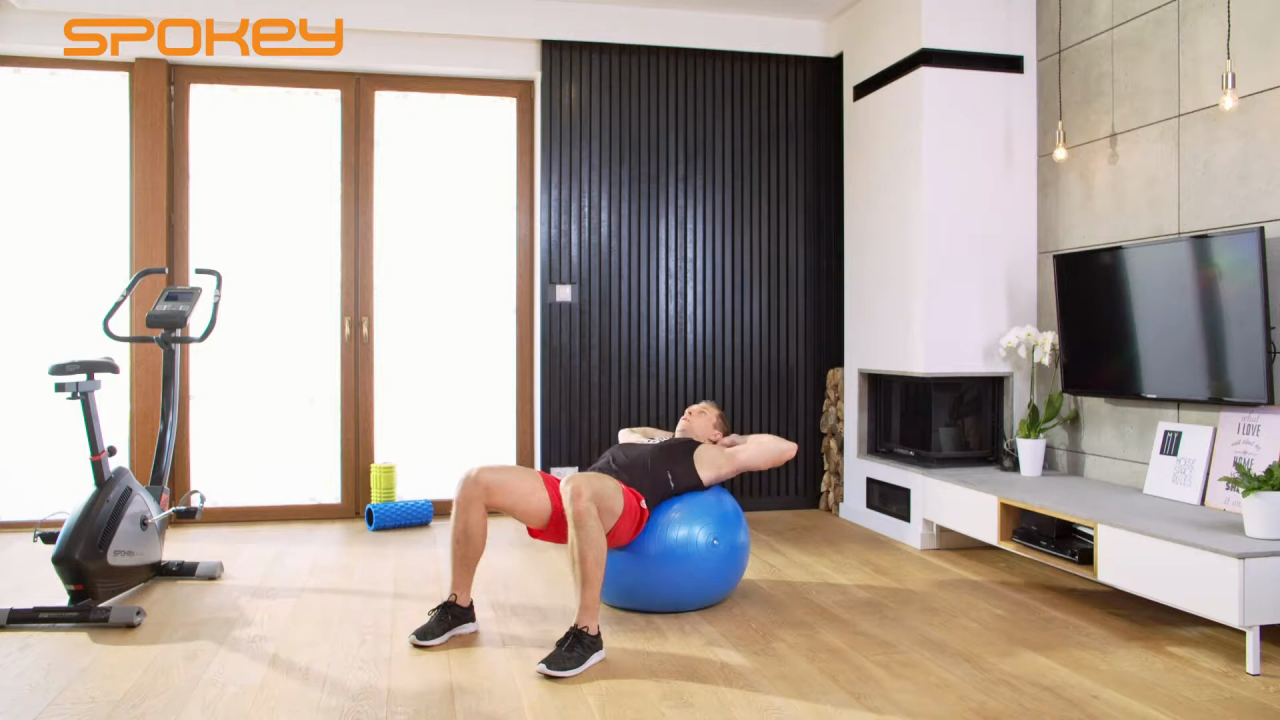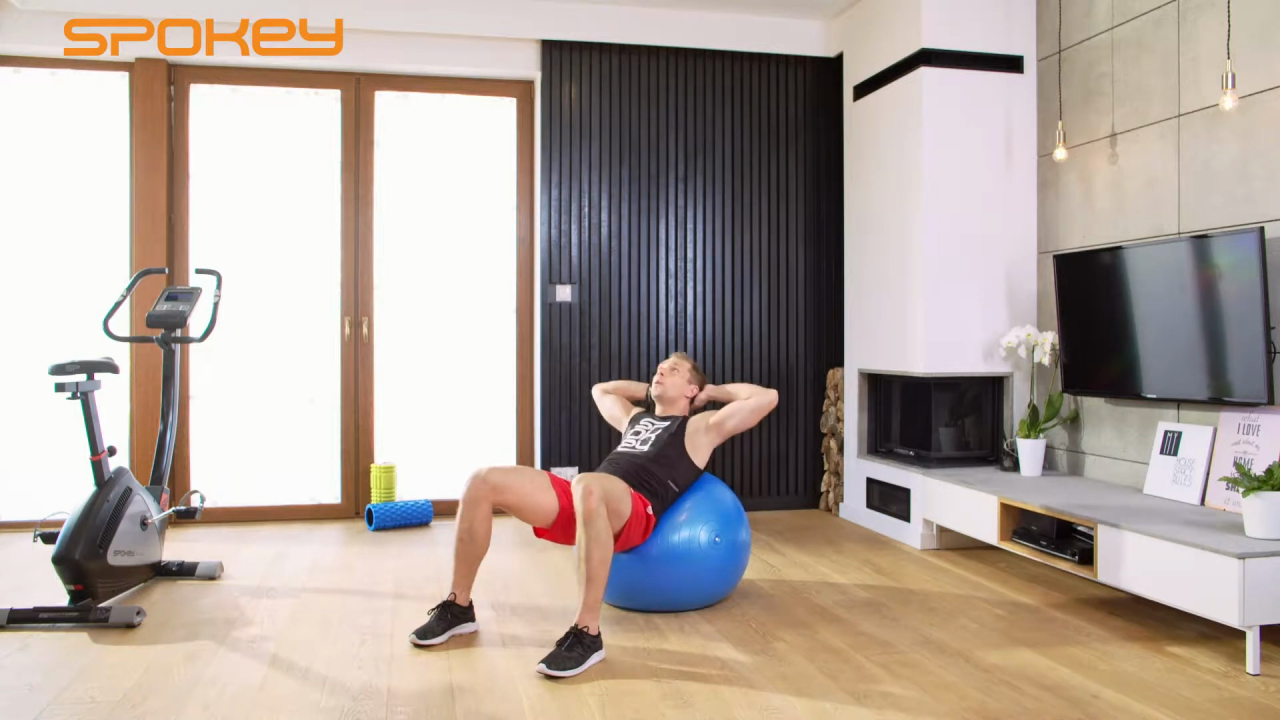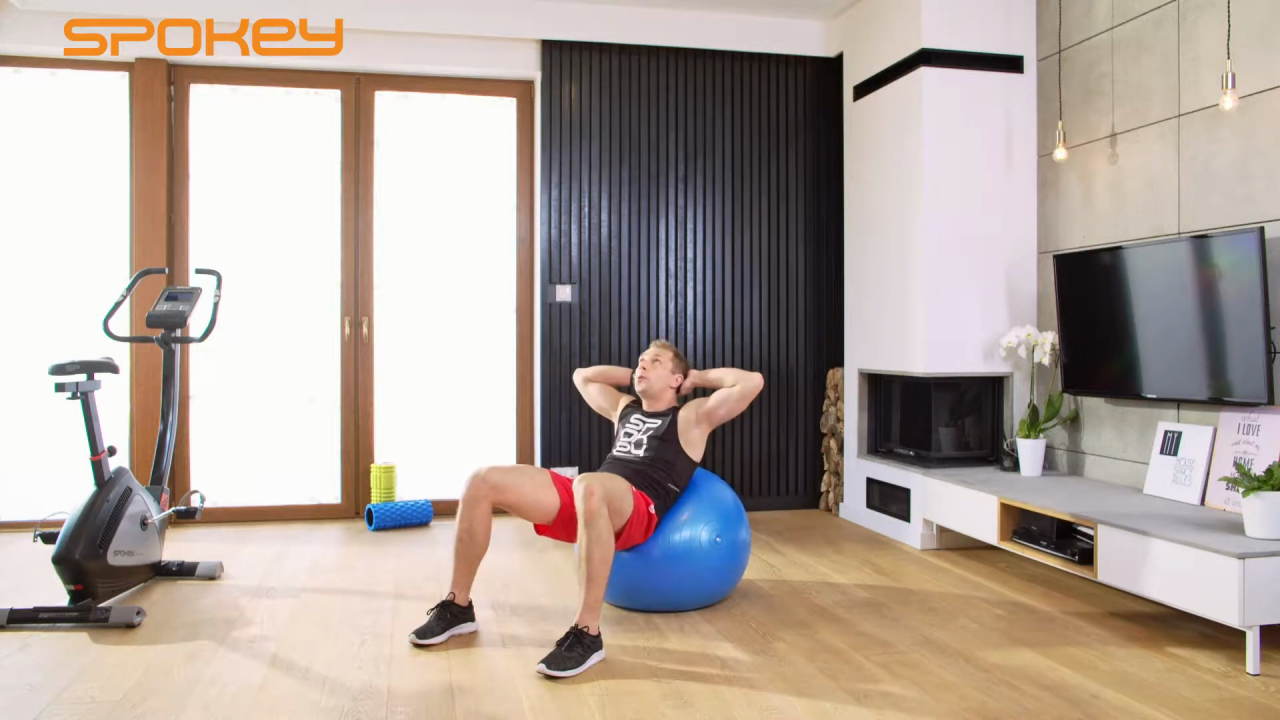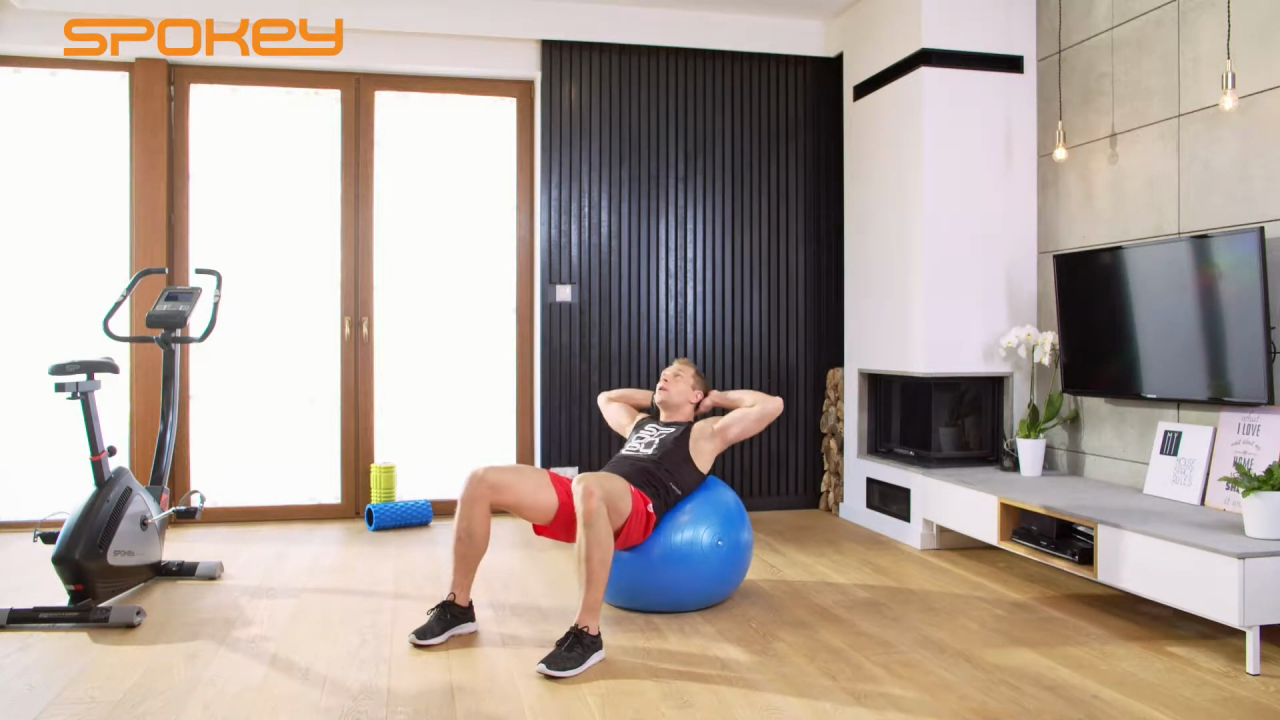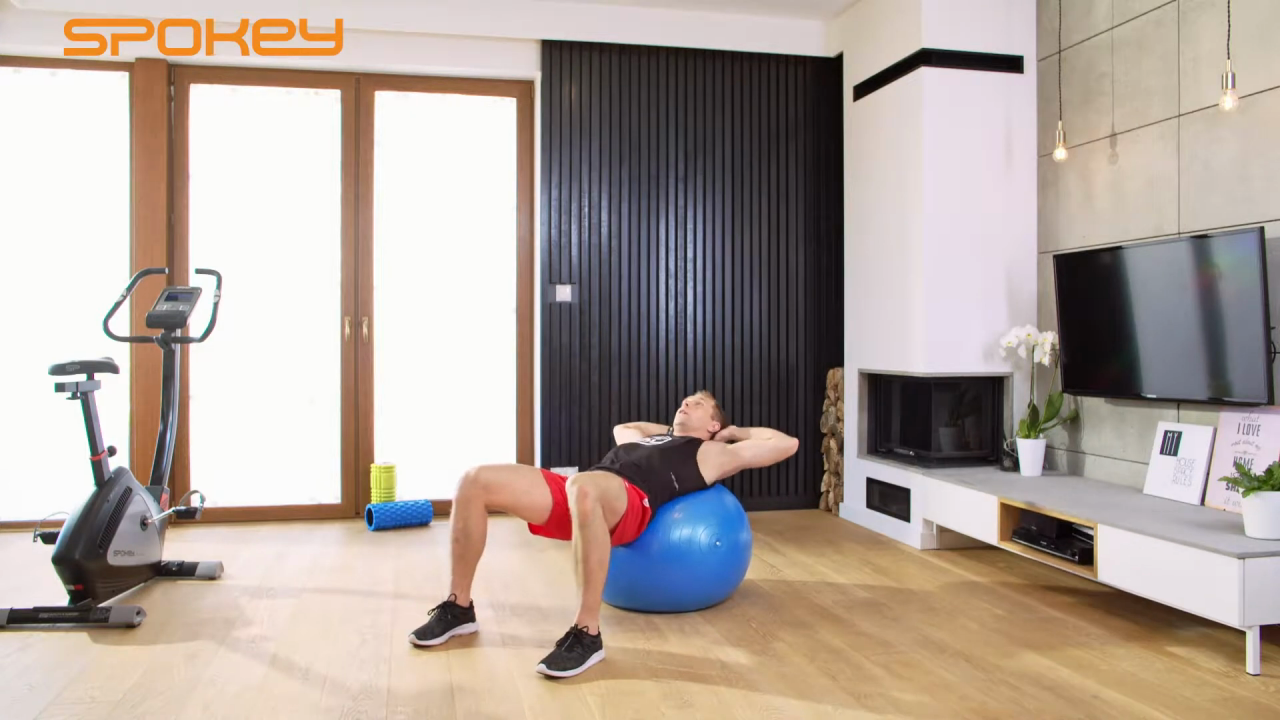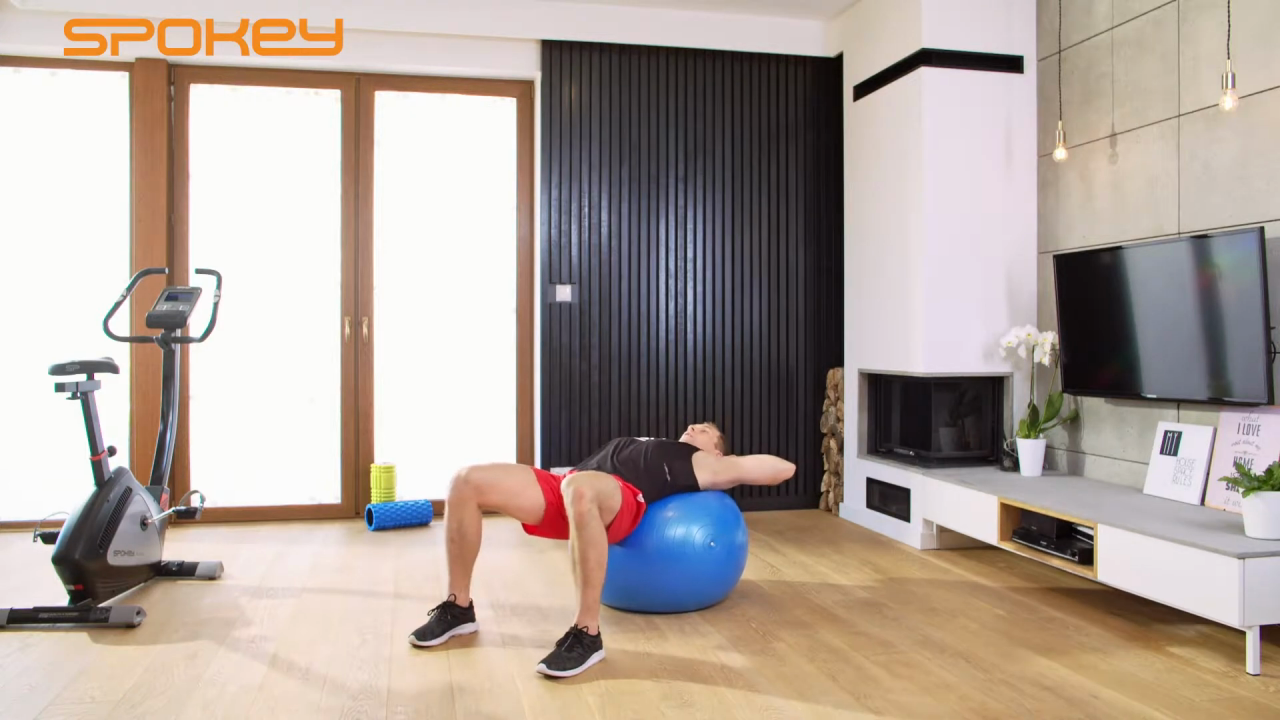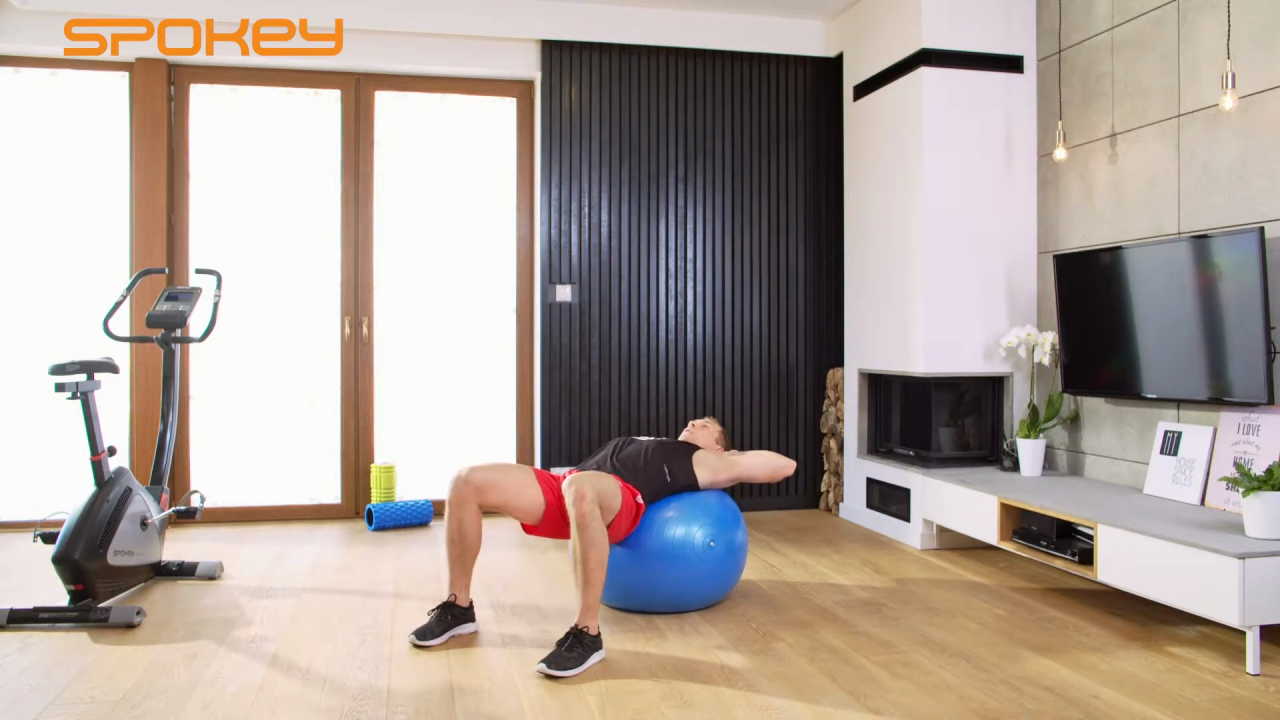
dt=0.4s
person 1, frame 1
left shoulder: (709, 456)
right shoulder: (668, 446)
left elbow: (786, 449)
right elbow: (627, 433)
left wrist: (734, 438)
left hip: (624, 504)
right hip: (575, 495)
left knee: (577, 489)
right knee: (476, 482)
left ankle: (587, 634)
right ankle: (459, 607)
person 1, frame 2
left shoulder: (699, 428)
right shoulder: (637, 418)
left elbow: (767, 397)
right elbow: (601, 391)
left wrist: (713, 391)
right wrist: (649, 391)
left hip: (632, 510)
right hip: (581, 499)
left knee: (587, 489)
right knee: (483, 481)
left ankle: (588, 634)
right ankle: (459, 607)
person 1, frame 3
left shoulder: (691, 418)
right shoulder: (625, 409)
left elbow: (752, 382)
right elbow: (583, 376)
left wrist: (699, 376)
right wrist: (631, 375)
left hip: (636, 510)
right hip: (589, 498)
left knee: (590, 488)
right knee: (483, 482)
left ankle: (587, 634)
right ankle: (458, 606)
person 1, frame 4
left shoulder: (705, 433)
right shoulder: (641, 423)
left elbow: (772, 405)
right elbow: (607, 398)
left wrist: (719, 397)
right wrist: (654, 397)
left hip: (636, 509)
right hip: (587, 496)
left knee: (588, 487)
right knee: (481, 481)
left ankle: (587, 634)
right ankle: (458, 606)
person 1, frame 5
left shoulder: (712, 453)
right shoulder: (651, 440)
left elbow: (787, 444)
right elbow: (622, 427)
left wrist: (735, 431)
left hip: (629, 502)
right hip: (579, 492)
left knee: (583, 489)
right knee: (476, 481)
left ankle: (587, 634)
right ankle: (459, 607)
person 1, frame 6
left shoulder: (708, 465)
right shoulder: (663, 452)
left elbow: (784, 468)
left wrist: (732, 456)
left hip: (622, 496)
right hip: (571, 487)
left knee: (579, 490)
right knee: (468, 482)
left ankle: (587, 634)
right ankle: (458, 607)
person 1, frame 7
left shoulder: (708, 463)
right shoulder: (665, 452)
left elbow: (785, 465)
left wrist: (733, 452)
left hip: (622, 495)
right hip: (567, 485)
left knee: (581, 491)
right knee: (467, 483)
left ankle: (587, 634)
right ankle: (458, 607)
